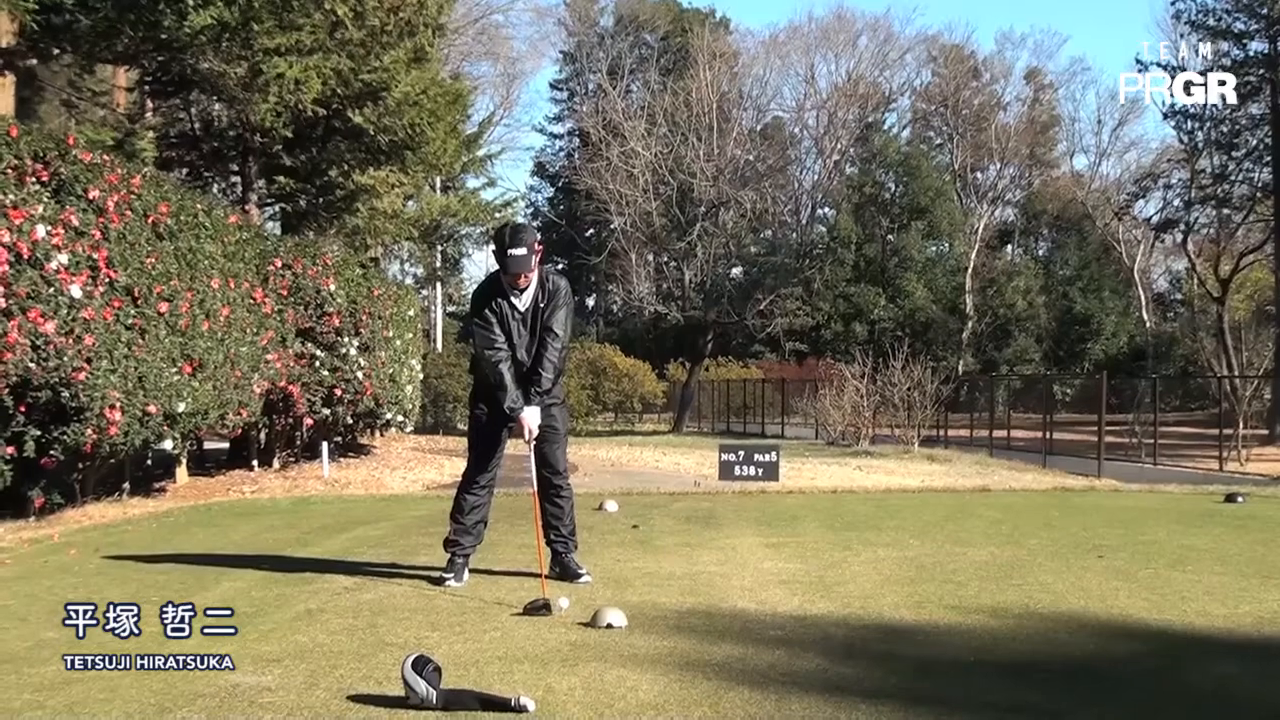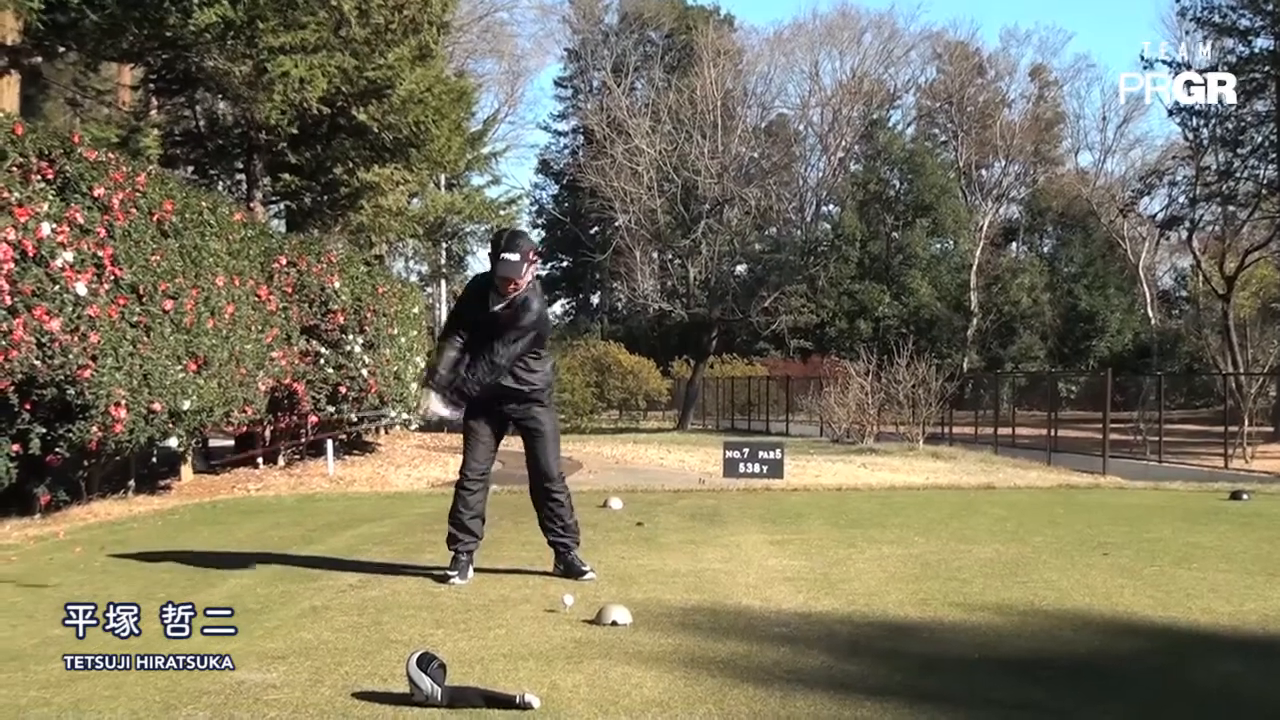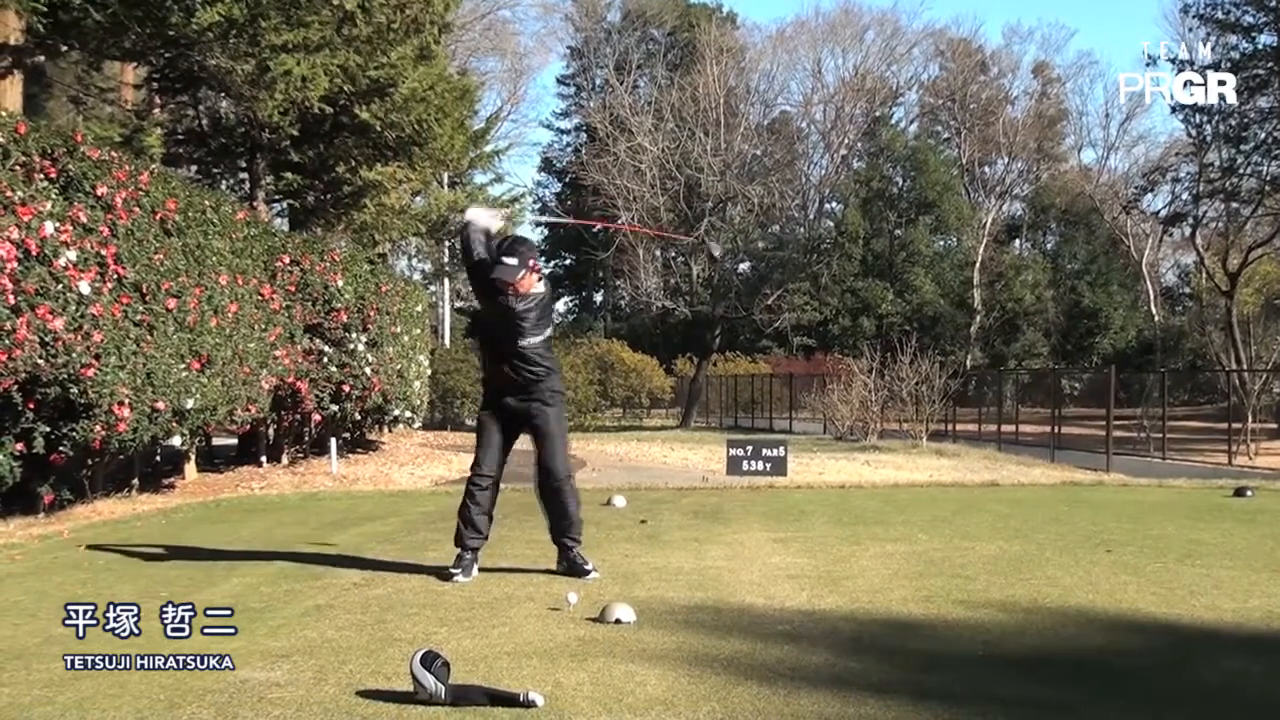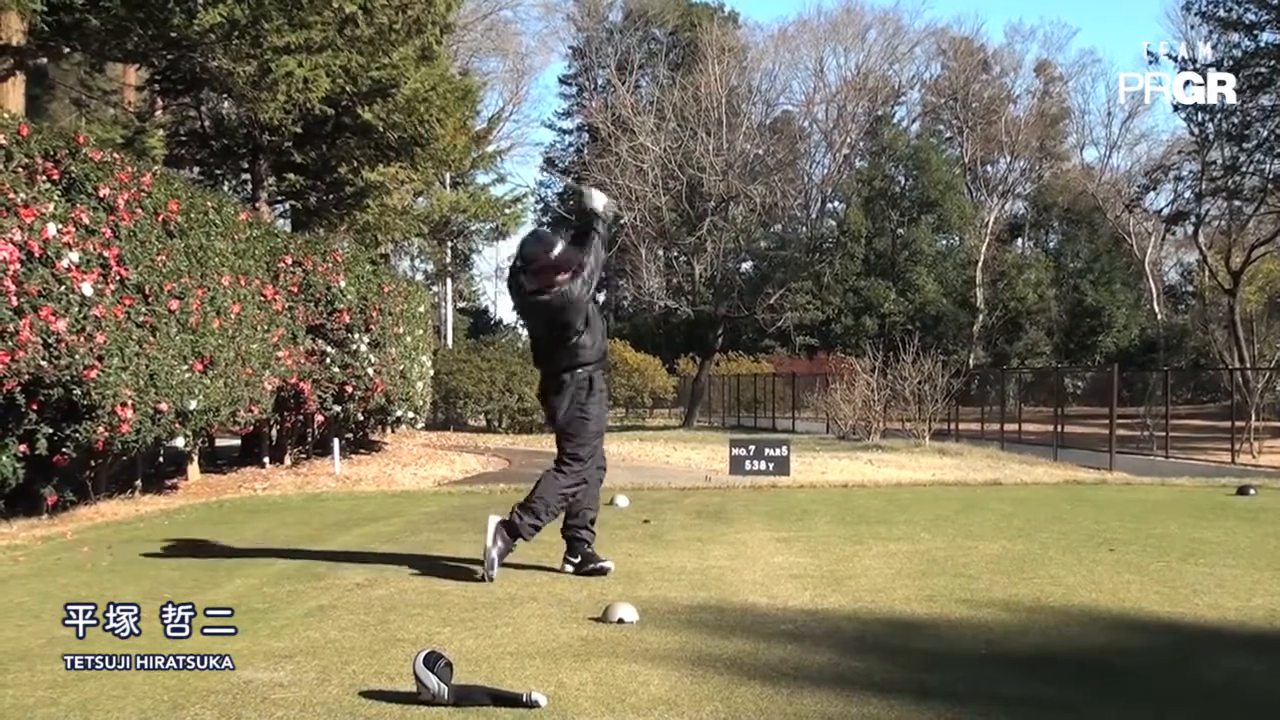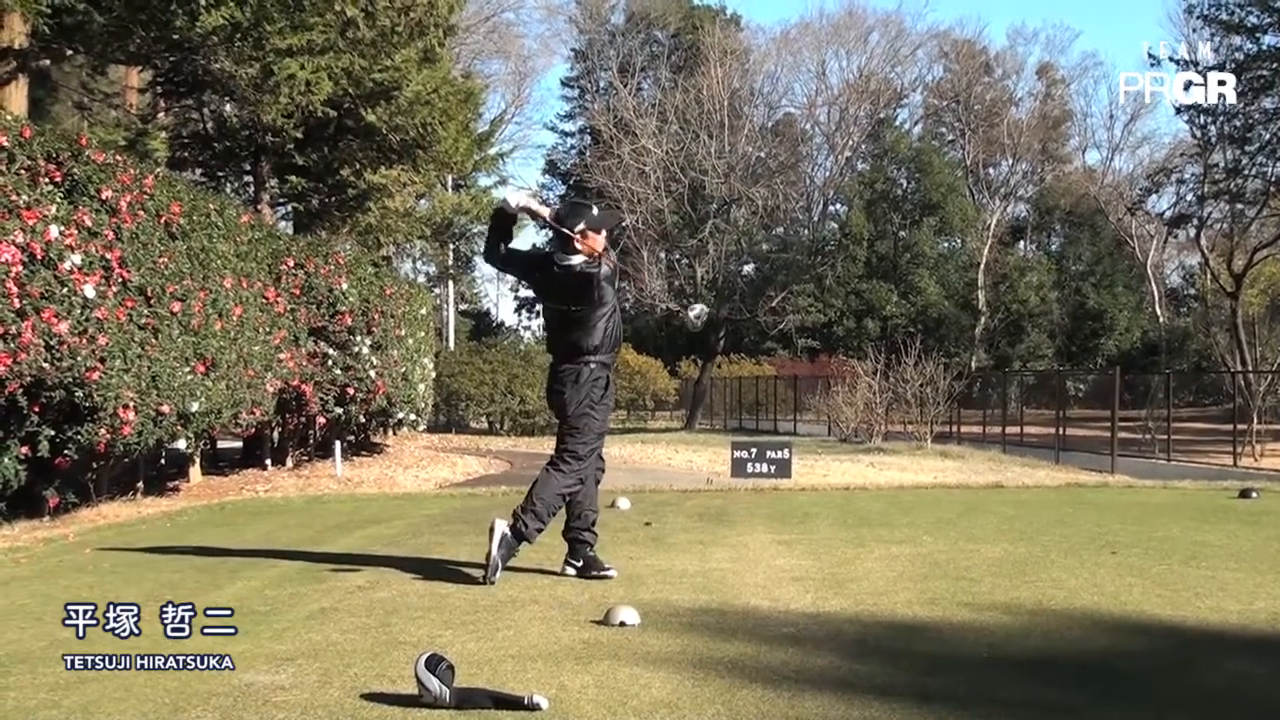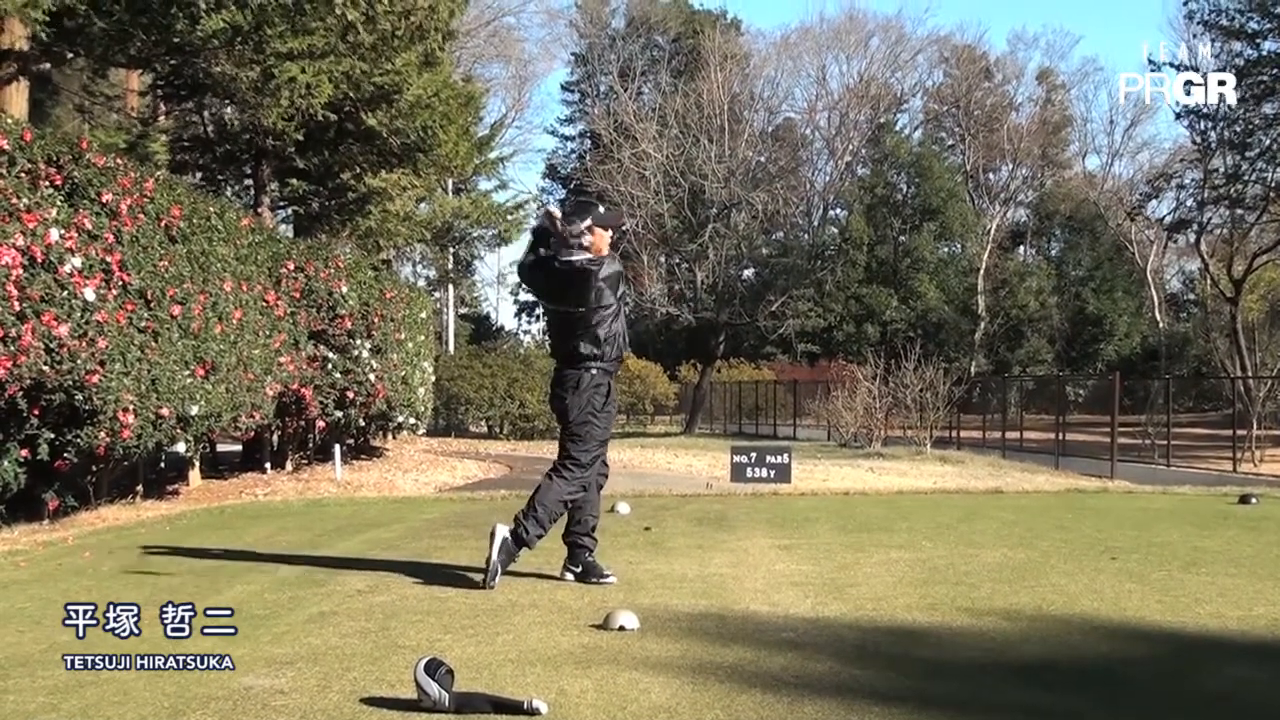
dt=0.5s
person 1, frame 1
left shoulder: (556, 289)
right shoulder: (486, 296)
left elbow: (553, 349)
right elbow: (494, 358)
left wrist: (533, 402)
right wrist: (517, 408)
left hip: (545, 394)
right hip: (495, 395)
left knee: (555, 474)
right knee: (479, 474)
left ankle: (563, 555)
right ankle: (459, 556)
person 1, frame 2
left shoulder: (532, 307)
right shoulder: (478, 289)
left elbow: (495, 358)
right elbow: (454, 339)
left wrist: (450, 396)
right wrist: (438, 385)
left hip: (531, 397)
right hip: (484, 396)
left knee: (548, 475)
right knee: (473, 473)
left ankle: (566, 553)
right ankle: (462, 553)
person 1, frame 3
left shoulder: (524, 306)
right shoulder: (507, 287)
left elbow: (478, 268)
left wrist: (474, 228)
right wrist: (486, 228)
left hip: (540, 396)
right hip: (499, 396)
left knee: (554, 476)
right knee: (483, 472)
left ankle: (570, 551)
right ankle: (467, 551)
person 1, frame 4
left shoulder: (525, 274)
right shoulder: (562, 298)
left elbow: (578, 244)
right elbow: (590, 256)
left wrist: (589, 212)
right wrist: (595, 214)
left hip: (583, 376)
right hip: (577, 382)
left knee: (590, 465)
right knee: (575, 465)
left ankle: (579, 549)
right ankle: (510, 531)
person 1, frame 5
left shoulder: (543, 267)
right shoulder: (601, 276)
left elbow: (495, 254)
right elbow: (598, 256)
left wrist: (507, 210)
right wrist: (545, 212)
left hip: (569, 373)
right hip: (589, 378)
left knee: (588, 464)
right knee: (571, 462)
left ankle: (580, 552)
right ankle: (513, 533)
person 1, frame 6
left shoulder: (548, 270)
right shoulder: (605, 274)
left elbow: (526, 266)
left wrist: (545, 230)
right wrist: (568, 227)
left hip: (572, 378)
right hip: (592, 382)
left knee: (591, 469)
right knee: (575, 468)
left ankle: (579, 557)
right ankle: (514, 538)
